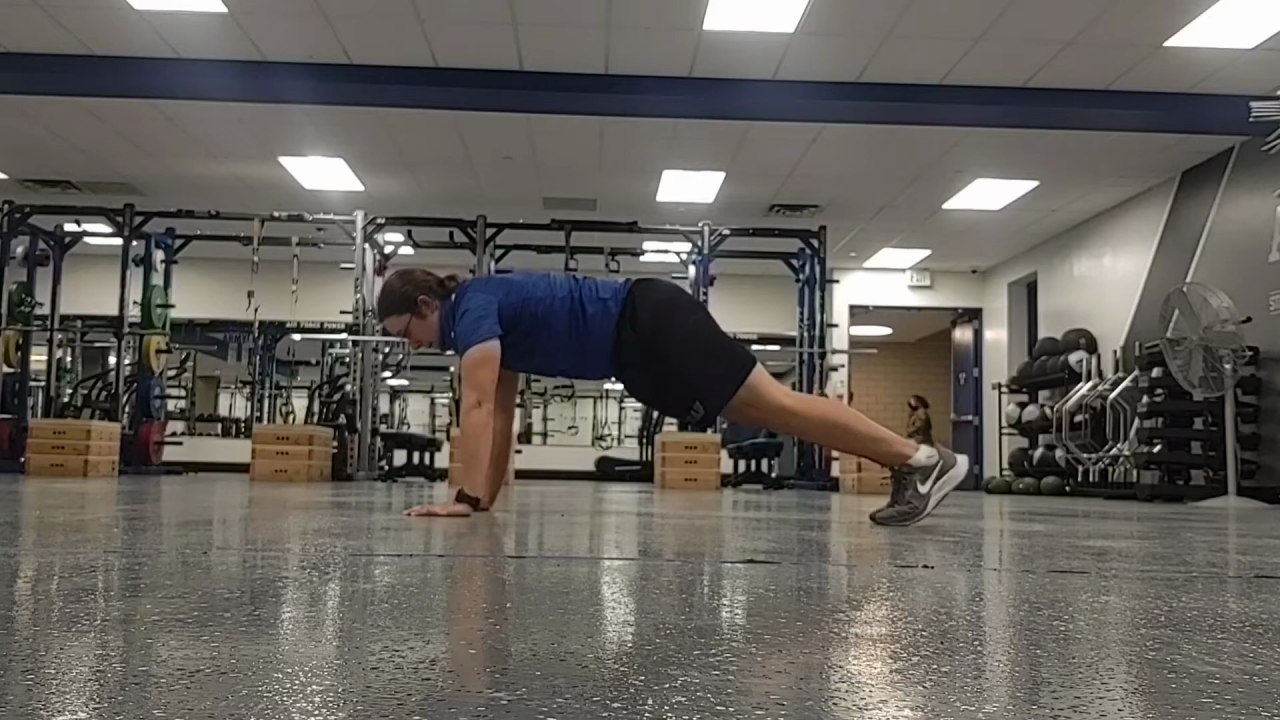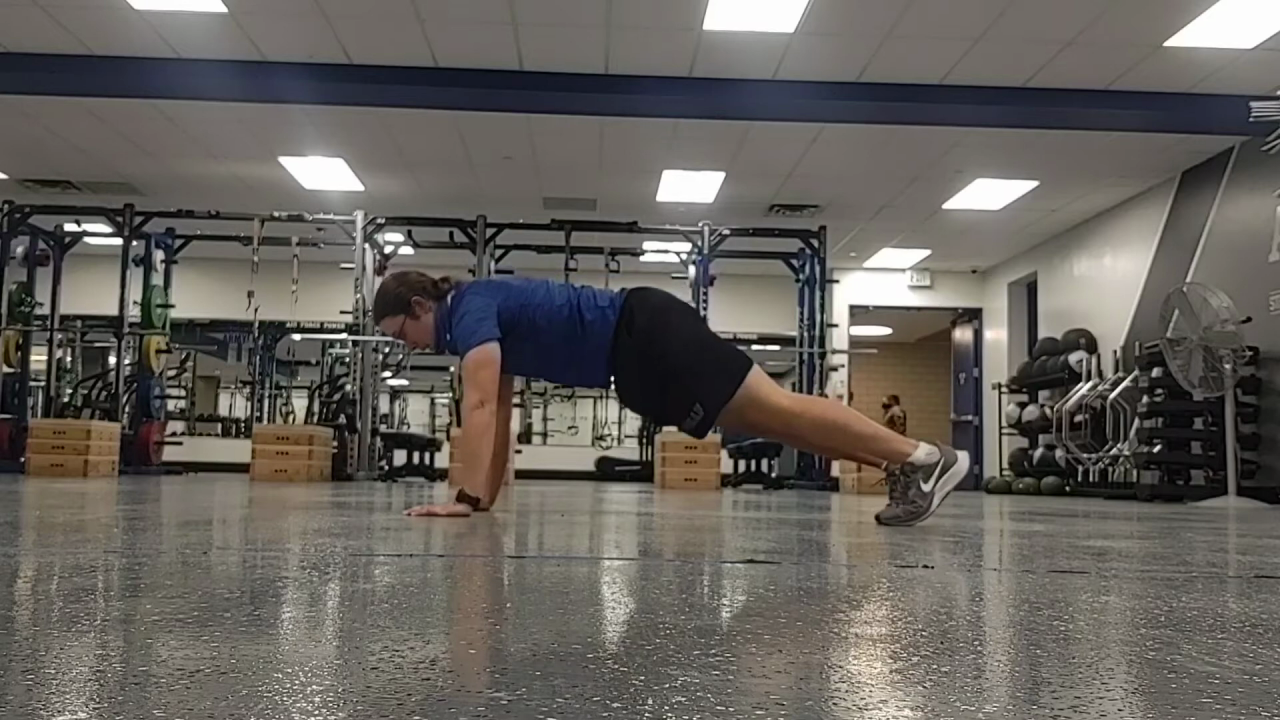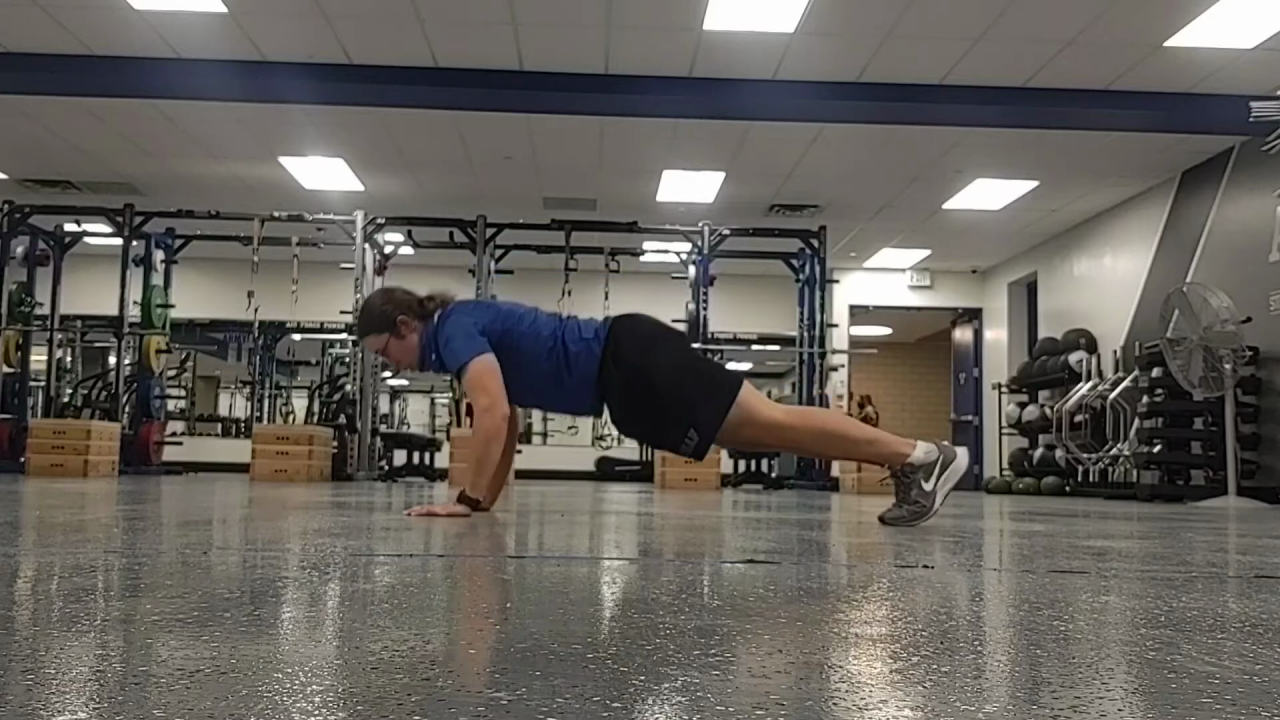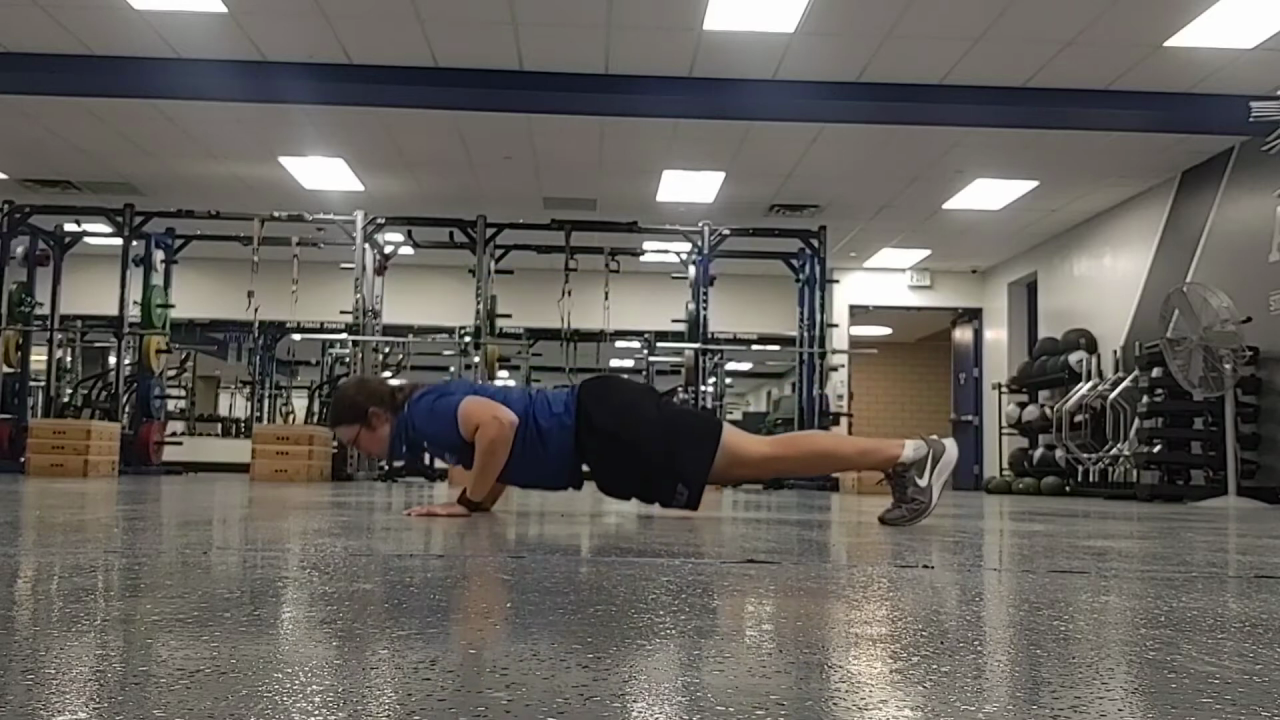
dt=0.3s
person 1, frame 1
left shoulder: (472, 307)
right shoulder: (486, 316)
left elbow: (476, 405)
right elbow: (501, 411)
left wrist: (465, 498)
right wrist: (488, 497)
left hip: (650, 324)
right hip: (643, 341)
left knee: (777, 405)
right knee: (768, 413)
left ankle: (924, 460)
right ankle: (914, 462)
person 1, frame 2
left shoulder: (471, 309)
right shoulder: (480, 316)
left elbow: (479, 406)
right elbow: (498, 413)
left wrist: (467, 498)
right wrist: (488, 497)
left hip: (646, 334)
right hip: (638, 353)
left knee: (774, 408)
right knee: (763, 423)
left ankle: (923, 458)
right ankle: (910, 463)
person 1, frame 3
left shoulder: (454, 329)
right shoulder: (464, 326)
left elbow: (495, 413)
right elbow: (507, 417)
left wrist: (468, 498)
right wrist: (487, 496)
left hip: (630, 360)
right hip: (623, 369)
left knee: (770, 421)
right knee: (762, 432)
left ankle: (921, 455)
right ankle: (915, 463)
person 1, frame 4
left shoulder: (426, 411)
right shoulder: (434, 407)
left elbow: (500, 424)
left wrist: (468, 502)
right wrist: (477, 498)
left hip: (606, 423)
right hip: (598, 426)
left knee: (756, 455)
right knee: (752, 457)
left ankle: (913, 455)
right ankle: (905, 457)
